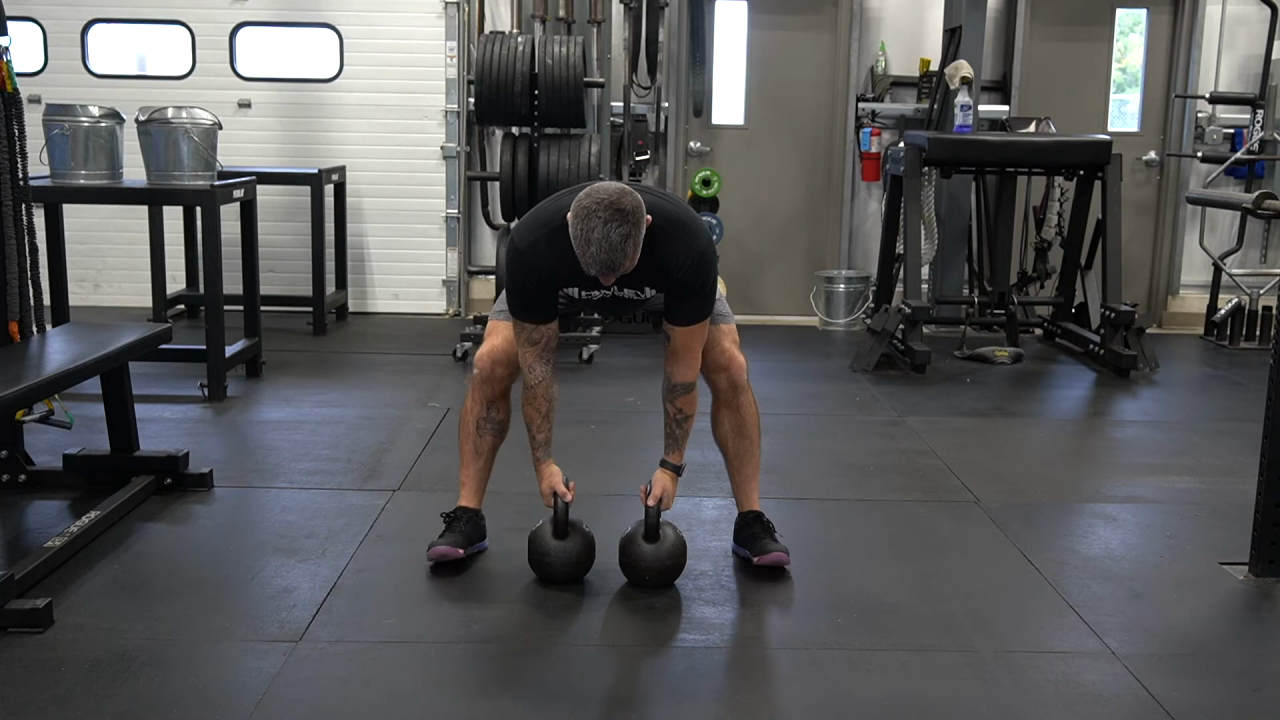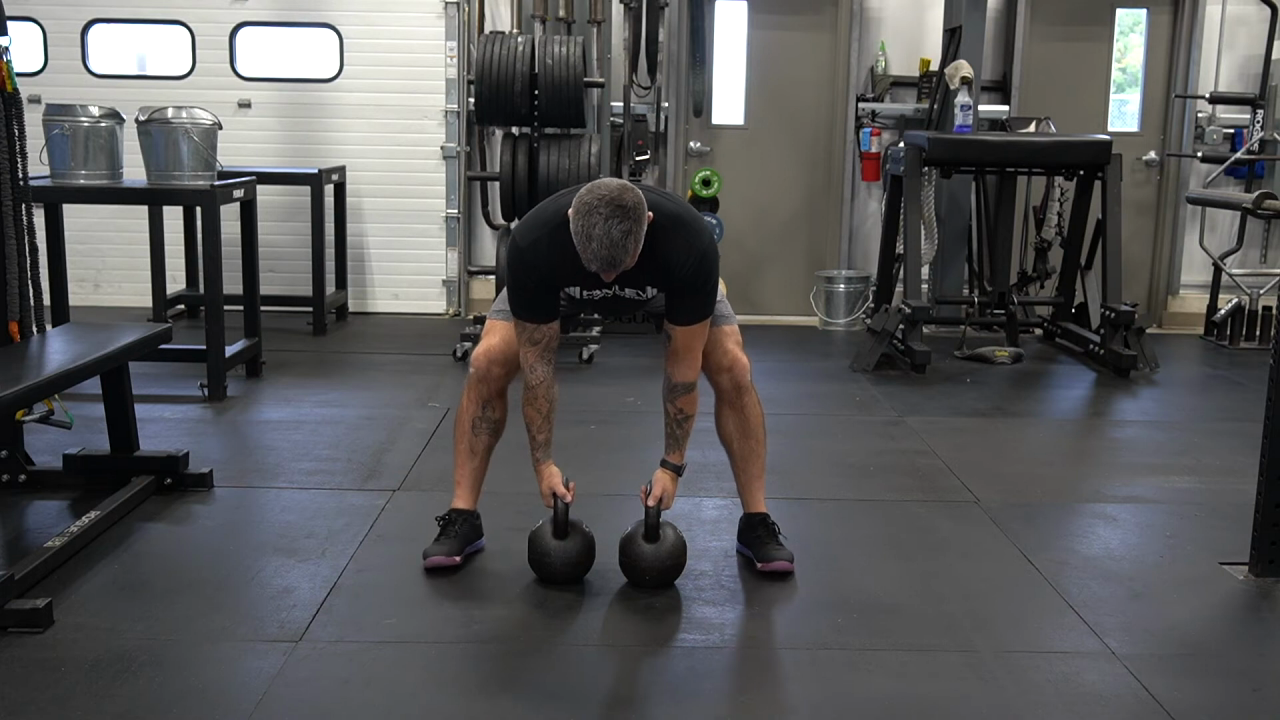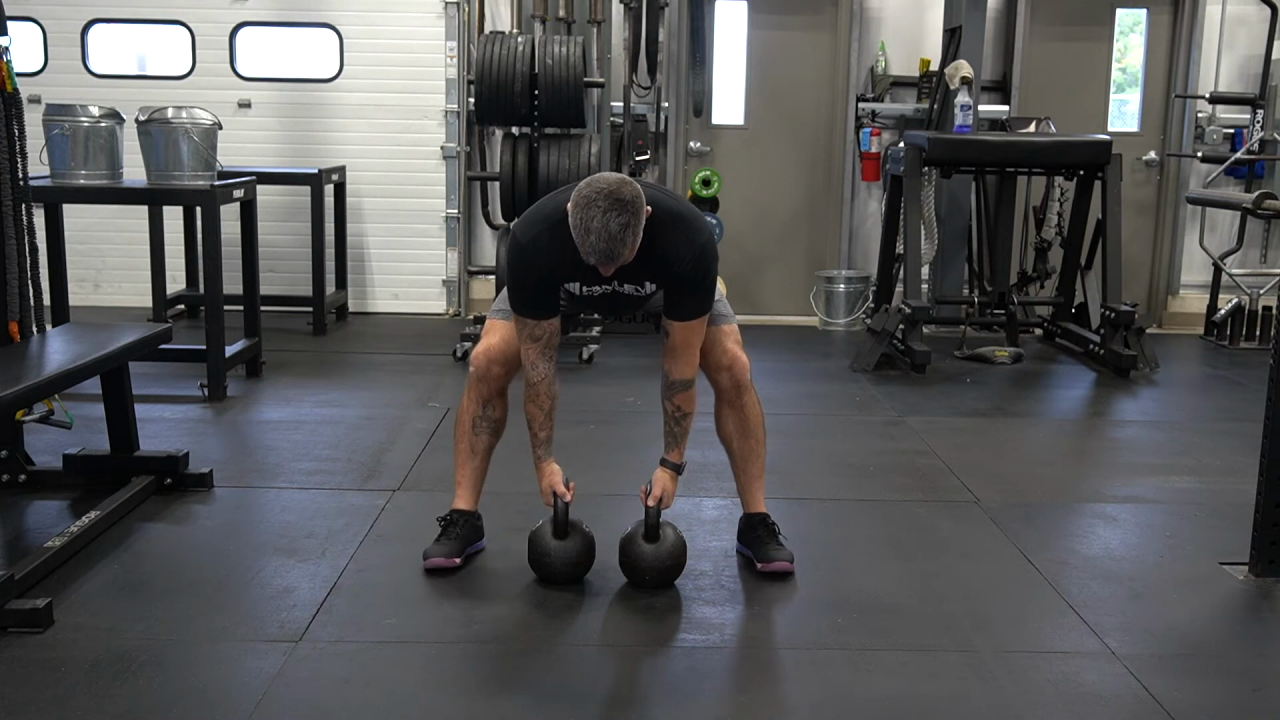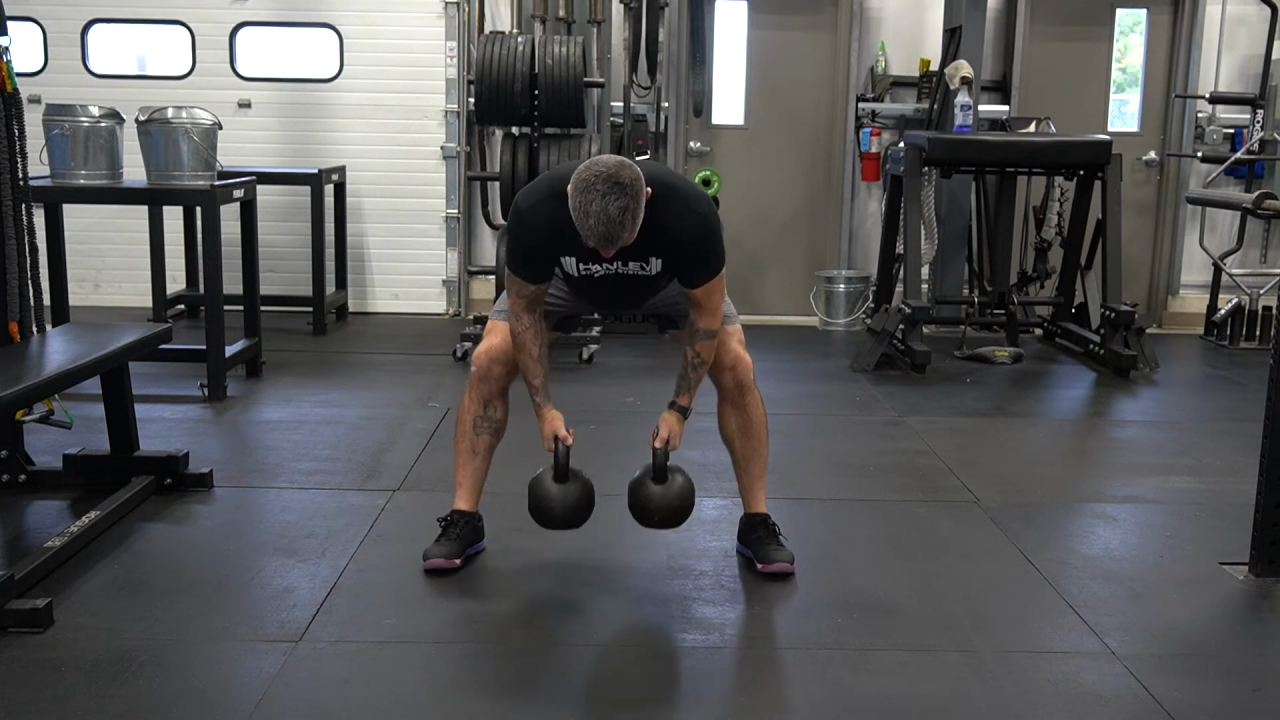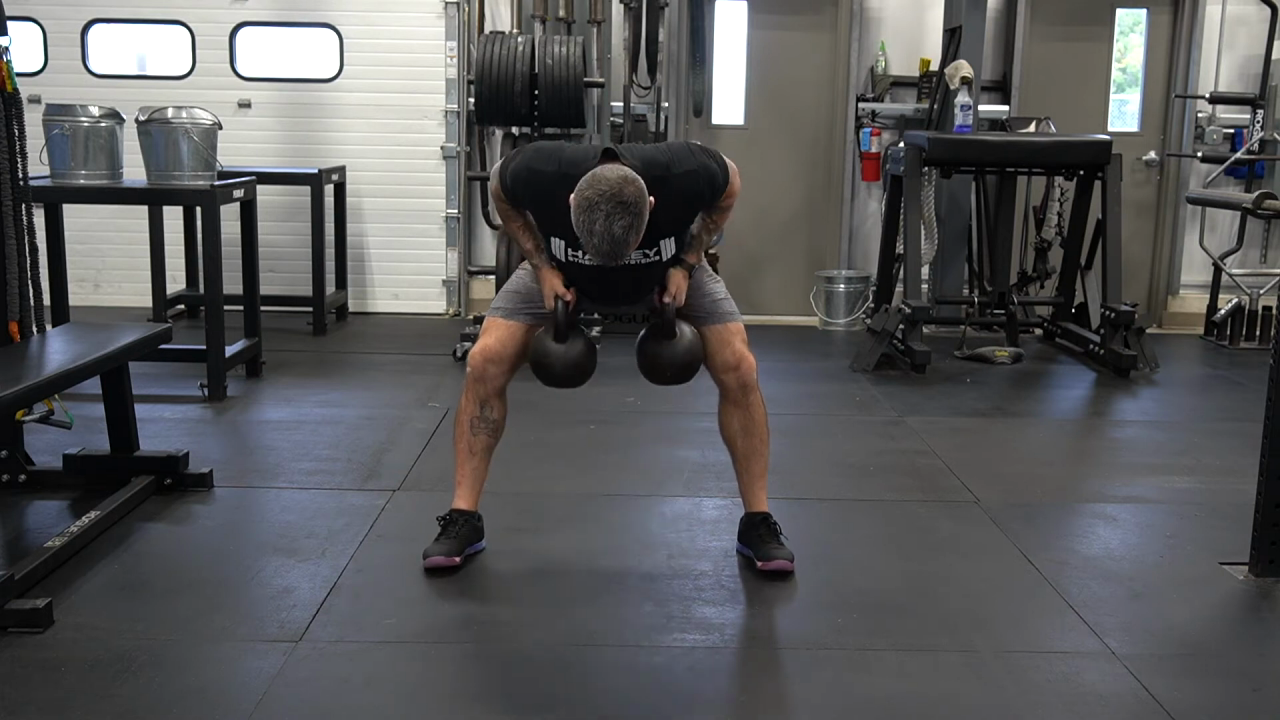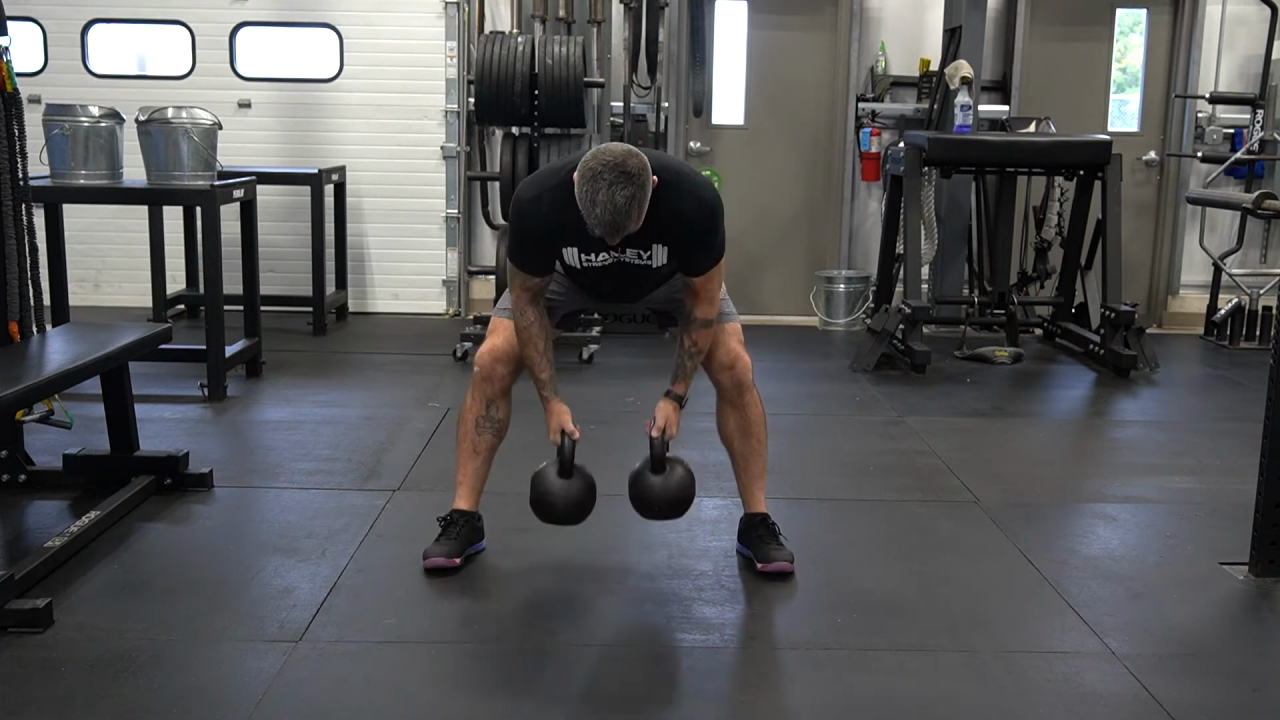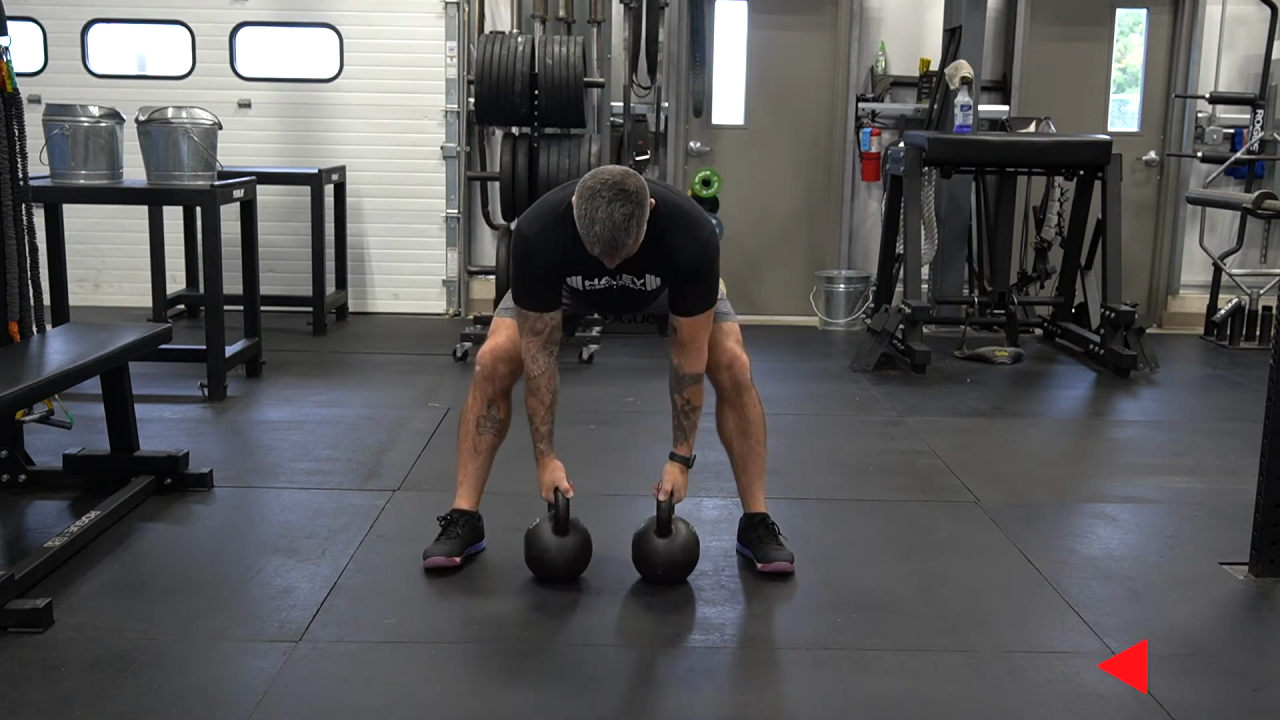
dt=0.4s
person 1, frame 1
left shoulder: (688, 245)
right shoulder: (532, 245)
left elbow: (683, 361)
right elbow: (535, 360)
left wrist: (671, 464)
right wrist: (543, 461)
left hip: (663, 280)
left knee: (729, 368)
right knee: (491, 365)
left ankle: (752, 521)
right ankle: (467, 516)
person 1, frame 2
left shoulder: (689, 243)
right shoulder: (534, 242)
left elbow: (684, 361)
right elbow: (536, 360)
left wrist: (672, 464)
right wrist: (543, 461)
left hip: (664, 281)
right hip: (560, 282)
left knee: (733, 370)
right knee: (487, 364)
left ankle: (757, 523)
right ankle: (462, 517)
person 1, frame 3
left shoulder: (688, 239)
right shoulder: (533, 240)
left elbow: (681, 359)
right elbow: (538, 357)
left wrist: (672, 462)
right wrist: (543, 459)
left hip: (661, 281)
right hip: (561, 282)
left knee: (733, 369)
right knee: (487, 363)
left ankle: (756, 523)
right ankle: (463, 518)
person 1, frame 4
left shoulder: (688, 210)
right shoulder: (536, 208)
left elbow: (707, 314)
right elbow: (524, 307)
left wrist: (680, 407)
right wrist: (544, 408)
left hip: (668, 278)
right hip: (562, 276)
left knee: (737, 370)
right knee: (489, 362)
left ankle: (757, 523)
right ankle: (463, 519)
person 1, frame 5
left shoulder: (687, 174)
right shoulder: (537, 173)
left elbow: (729, 185)
right elbow: (501, 192)
left wrist: (687, 261)
right wrist: (541, 265)
left hip: (666, 272)
right hip: (562, 272)
left knee: (739, 369)
right knee: (484, 363)
left ankle: (758, 522)
right ankle: (462, 518)
person 1, frame 6
left shoulder: (693, 200)
right shoulder: (536, 200)
left elbow: (703, 301)
right elbow: (527, 300)
left wrist: (676, 395)
right wrist: (551, 401)
left hip: (669, 274)
right hip: (565, 273)
left knee: (734, 368)
right knee: (493, 362)
left ankle: (757, 523)
right ankle: (463, 519)
person 1, frame 7
left shoulder: (691, 235)
right shoulder: (538, 233)
left elbow: (690, 351)
right elbow: (539, 350)
left wrist: (680, 458)
right wrist: (545, 455)
left hip: (665, 281)
right hip: (566, 281)
left knee: (733, 368)
right knee: (493, 363)
left ankle: (757, 522)
right ankle: (463, 518)
